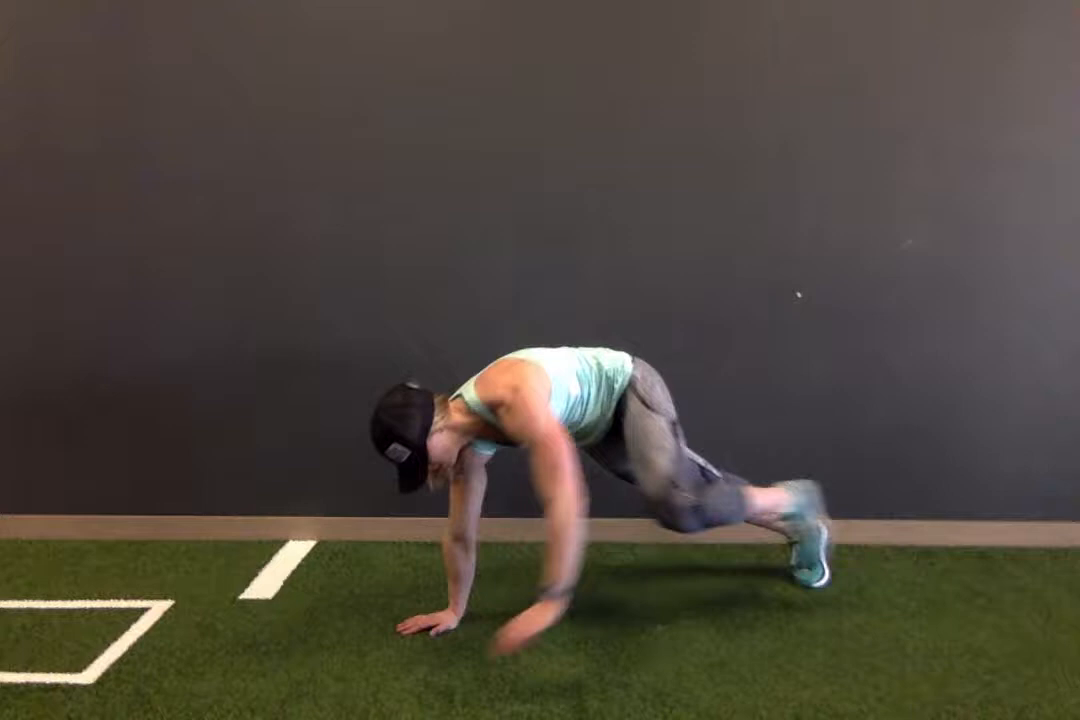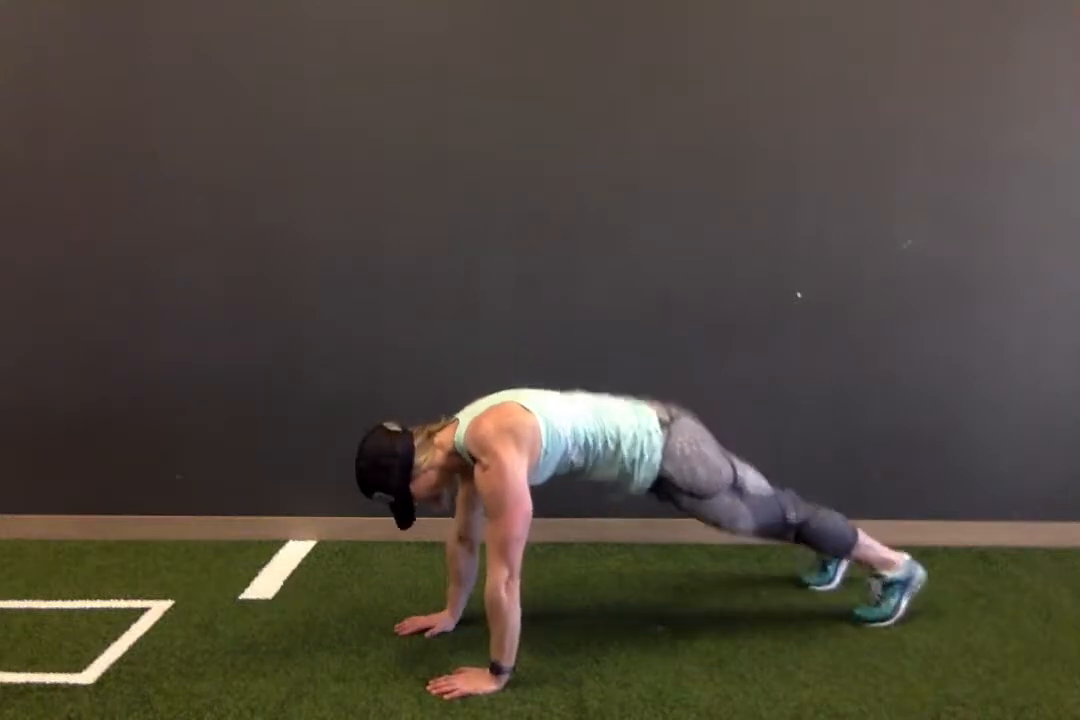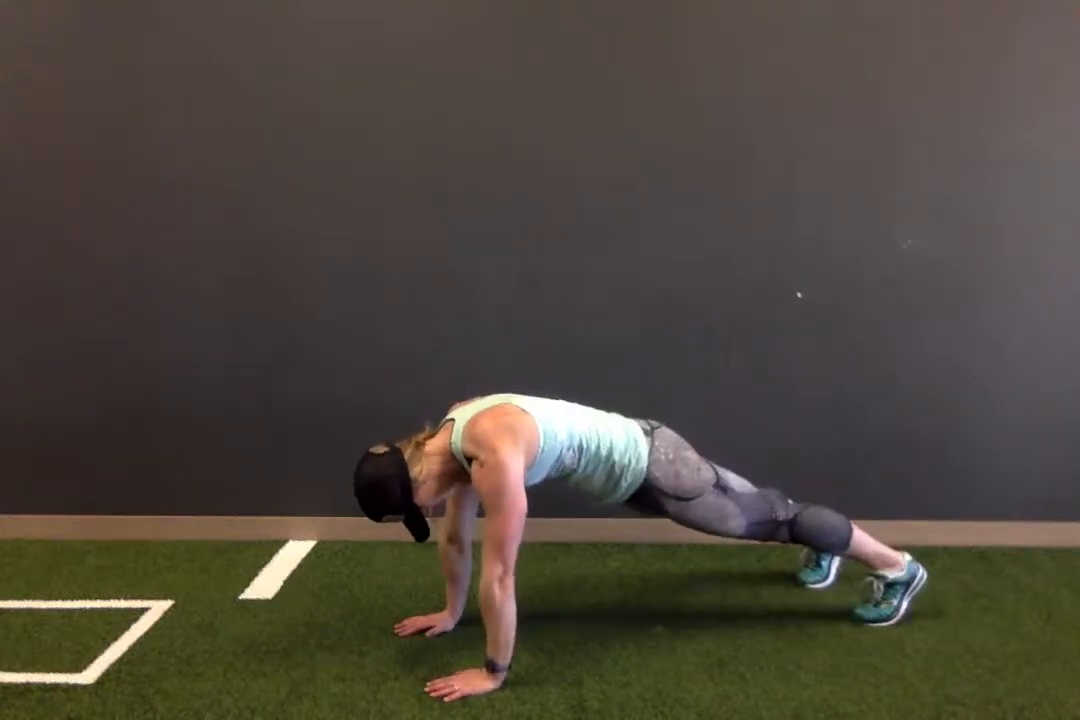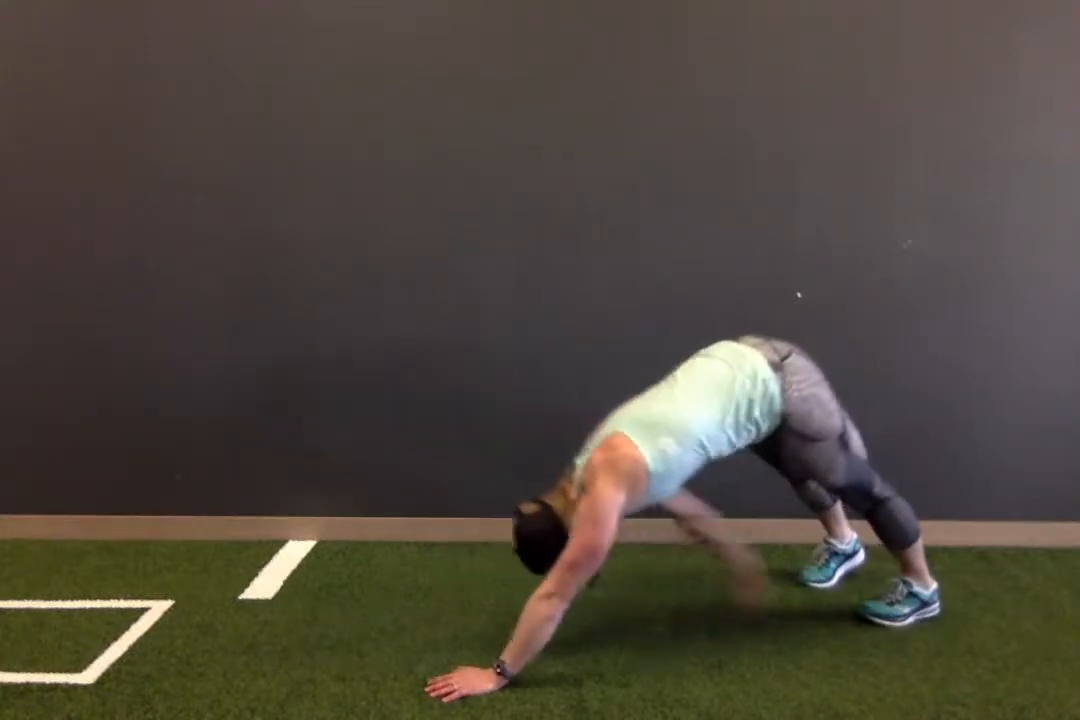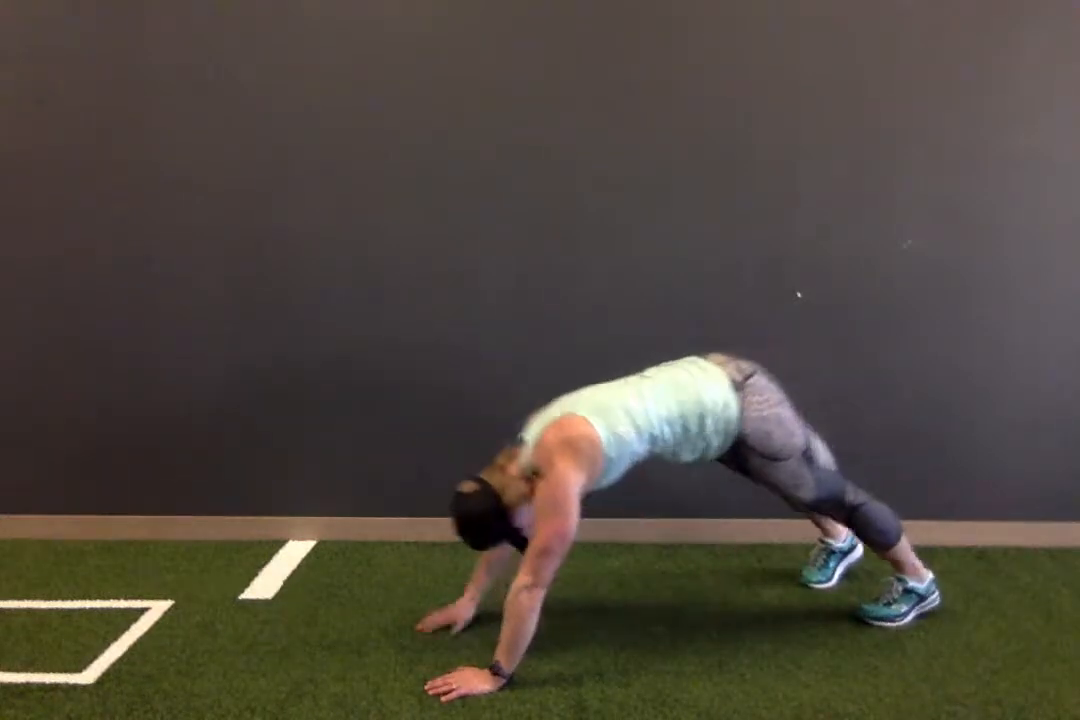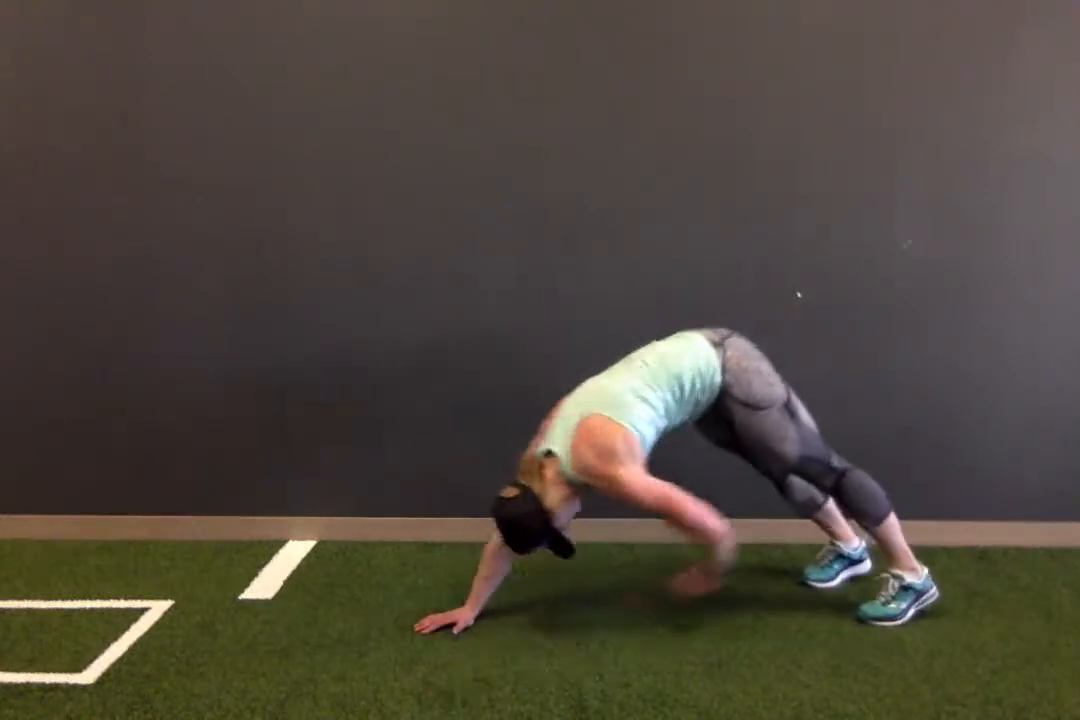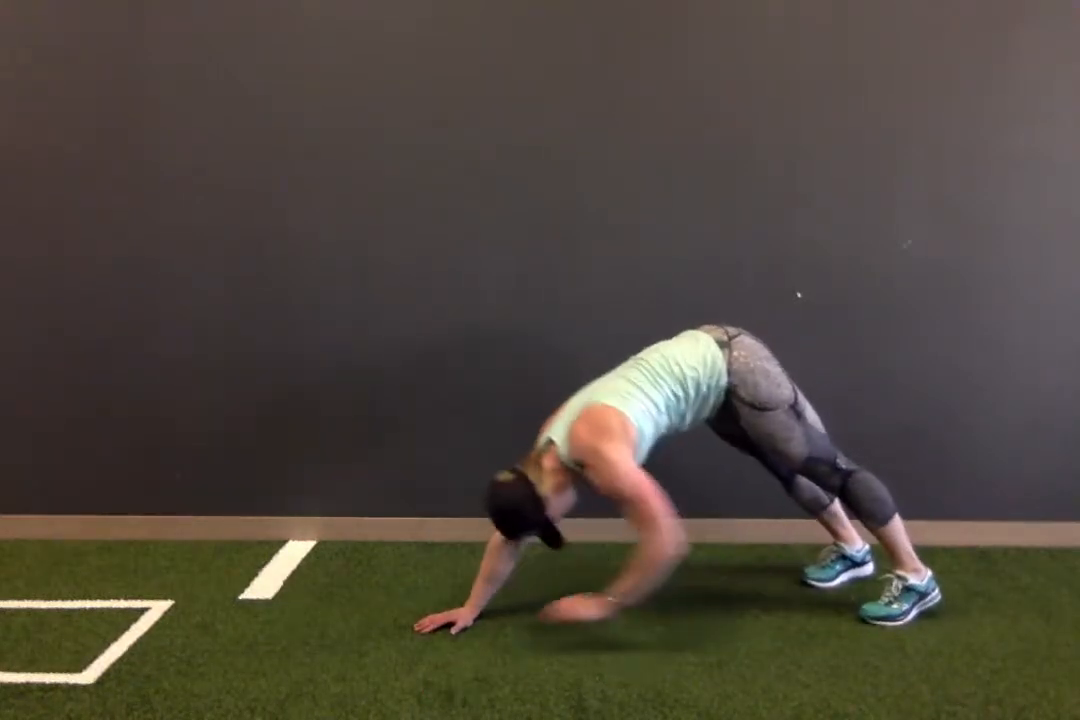
dt=0.7s
person 1, frame 1
left shoulder: (514, 399)
right shoulder: (464, 428)
left elbow: (567, 496)
right elbow: (460, 531)
left wrist: (554, 598)
right wrist: (454, 608)
left hip: (626, 384)
right hip: (596, 423)
left knee: (674, 505)
right knee: (681, 475)
left ankle: (791, 500)
right ankle: (795, 533)
person 1, frame 2
left shoulder: (494, 453)
right shoulder: (461, 438)
left elbow: (504, 574)
right elbow: (464, 536)
left wrist: (496, 672)
right wrist: (449, 614)
left hip: (663, 449)
right hip: (647, 429)
left knee: (772, 512)
right knee: (760, 501)
left ankle: (895, 570)
right ankle: (831, 545)
person 1, frame 3
left shoulder: (491, 452)
right shoulder: (453, 437)
left elbow: (498, 572)
right elbow: (454, 536)
left wrist: (493, 672)
right wrist: (451, 612)
left hip: (644, 463)
right hip: (627, 459)
left knee: (763, 515)
right knee: (748, 505)
left ankle: (897, 568)
right ankle: (821, 548)
person 1, frame 4
left shoulder: (606, 489)
right shoulder: (597, 471)
left elbow: (555, 595)
right elbow: (683, 505)
left wrist: (499, 674)
right wrist: (739, 558)
left hip: (781, 385)
right hip: (741, 364)
left knee: (857, 484)
right knee: (801, 466)
left ankle: (920, 587)
right ankle: (841, 545)
person 1, frame 5
left shoulder: (561, 465)
right shoulder: (526, 446)
left elbow: (533, 581)
right elbow: (504, 524)
left wrist: (495, 675)
right wrist: (469, 599)
left hip: (739, 403)
right hip: (710, 381)
left knee: (829, 492)
right knee: (800, 485)
left ankle: (916, 582)
right ankle: (838, 547)
person 1, frame 6
left shoulder: (610, 471)
right shoulder: (541, 456)
left elbow: (715, 530)
right elbow: (507, 535)
left wrist: (707, 576)
right wrist: (471, 608)
left hip: (722, 367)
right hip: (696, 363)
left knee: (820, 464)
right knee: (773, 463)
left ankle: (911, 576)
right ankle: (847, 546)
person 1, frame 7
left shoulder: (599, 454)
right shoulder: (546, 448)
left elbow: (668, 538)
right elbow: (509, 536)
left wrist: (608, 603)
right wrist: (471, 608)
left hip: (732, 366)
right hip: (710, 366)
left knee: (825, 465)
right knee: (781, 461)
left ankle: (915, 579)
right ankle: (851, 551)
